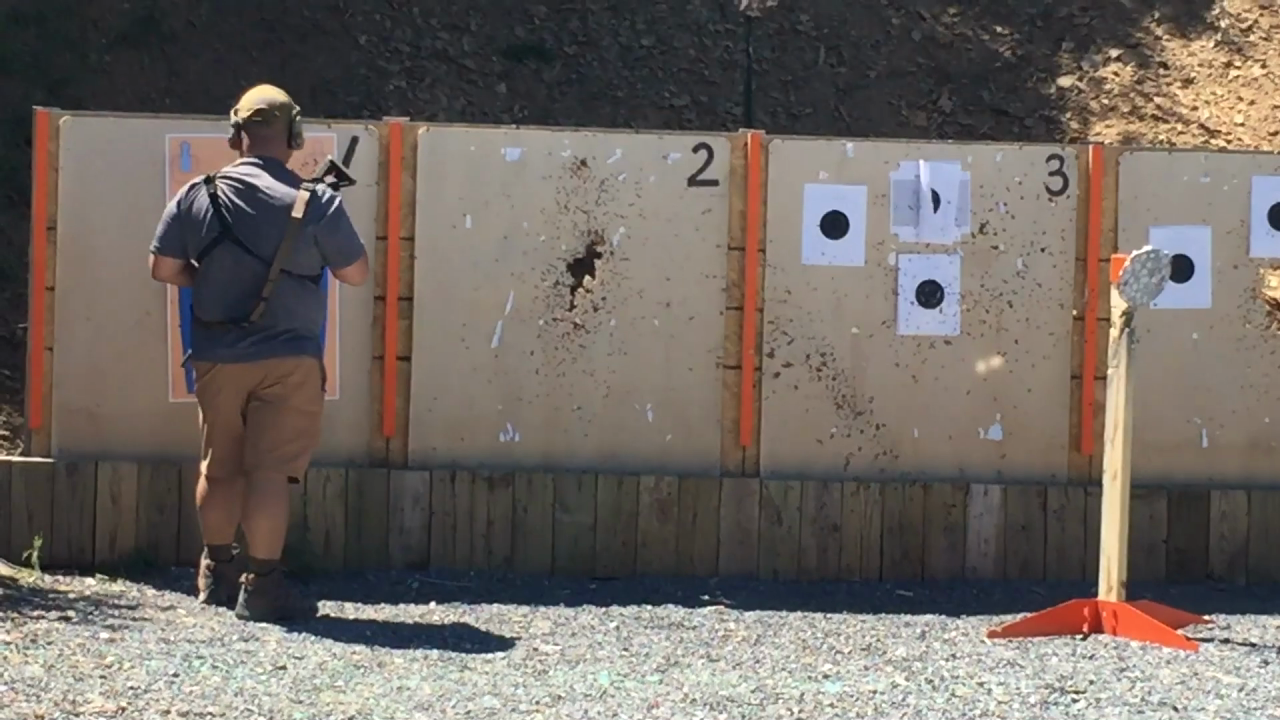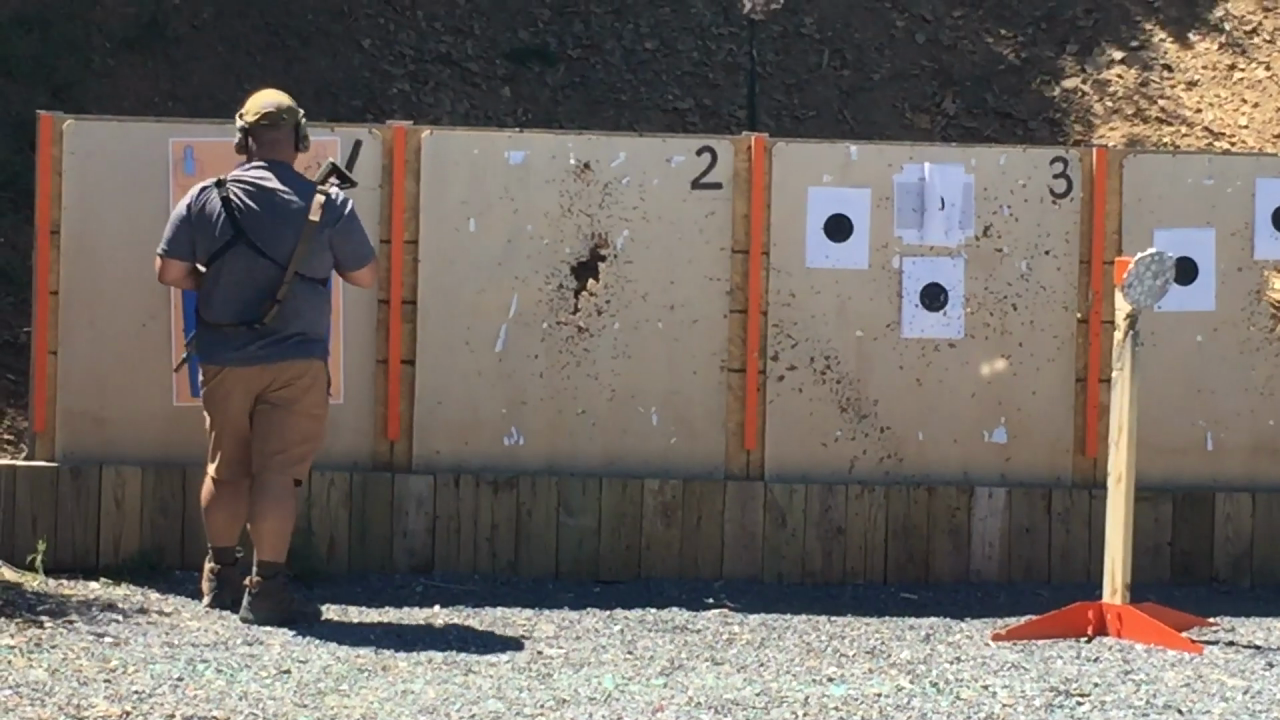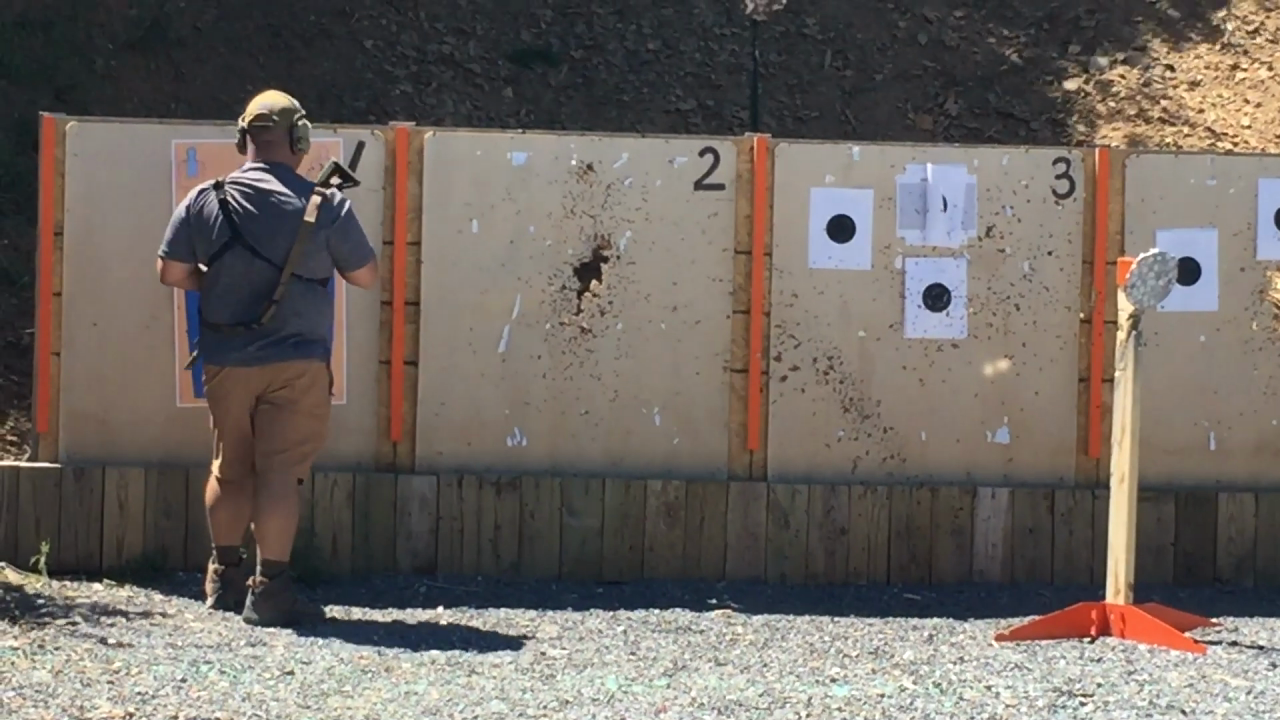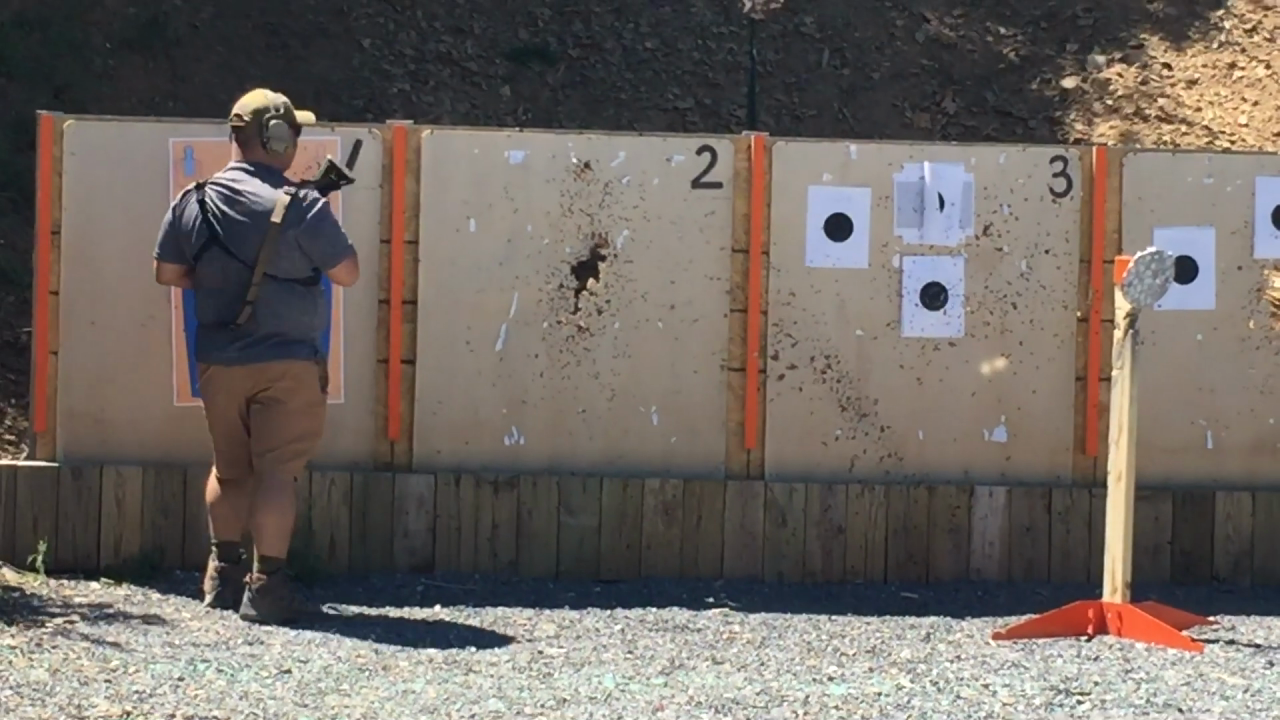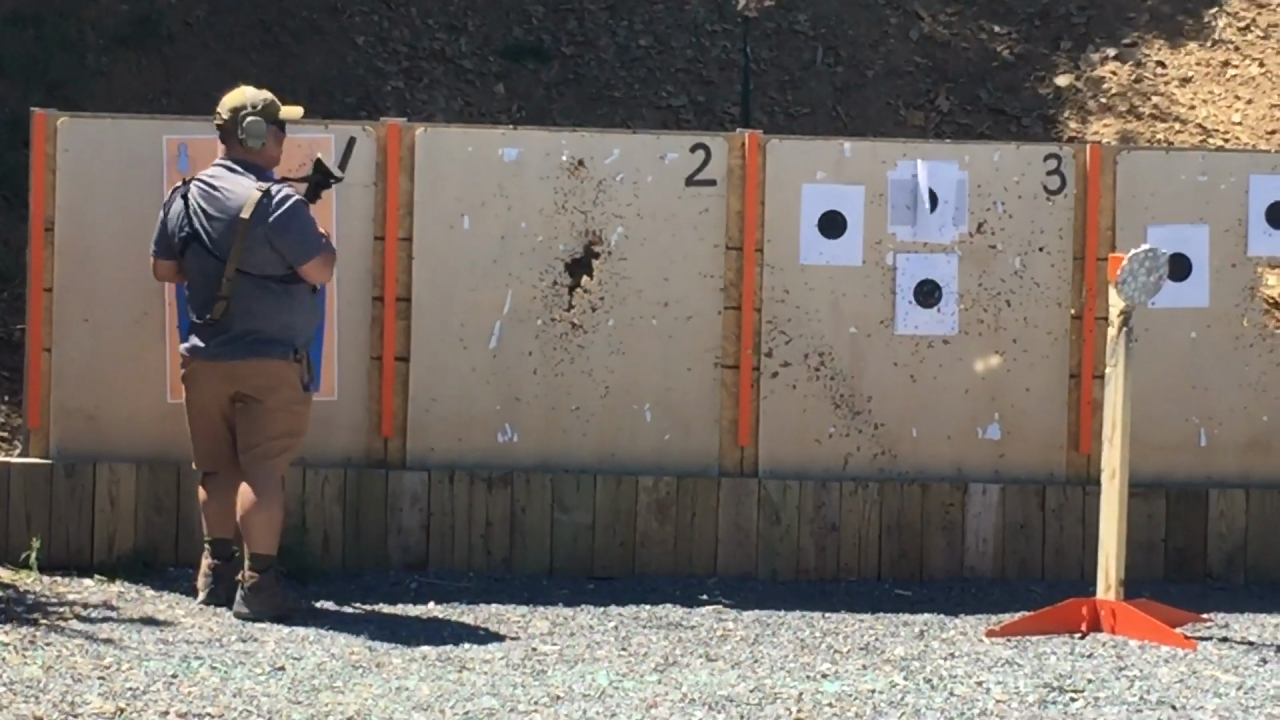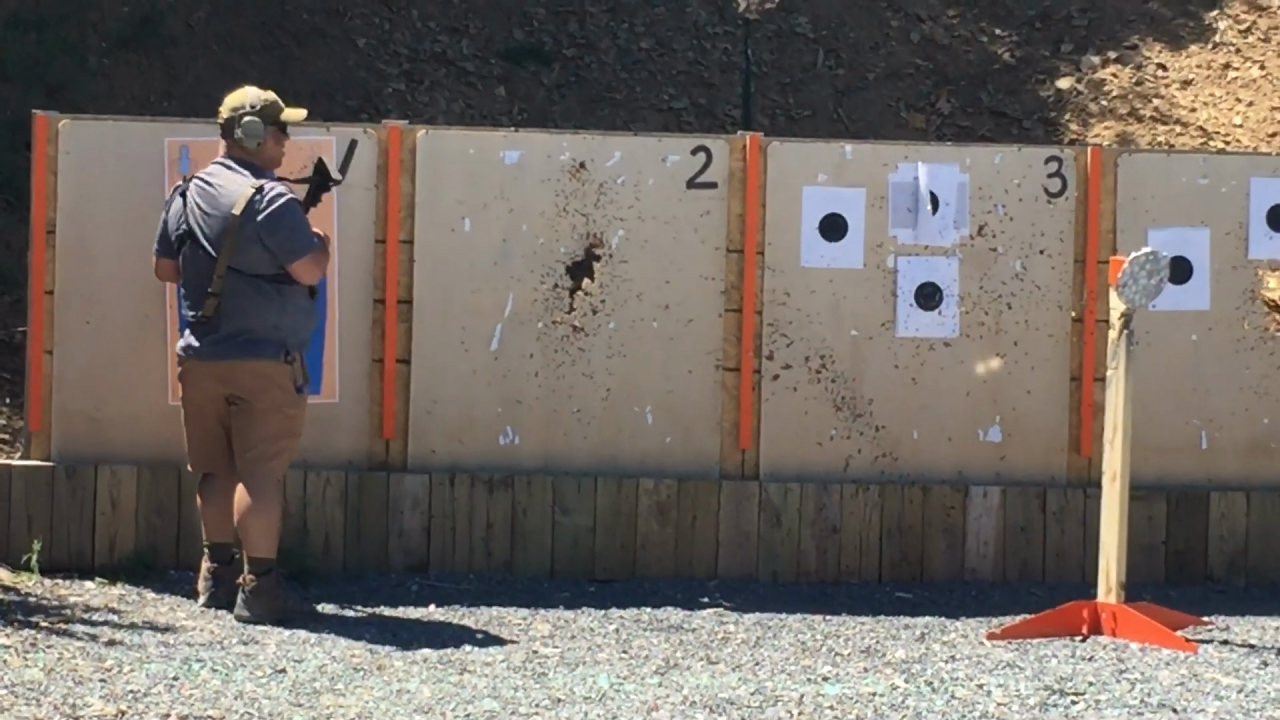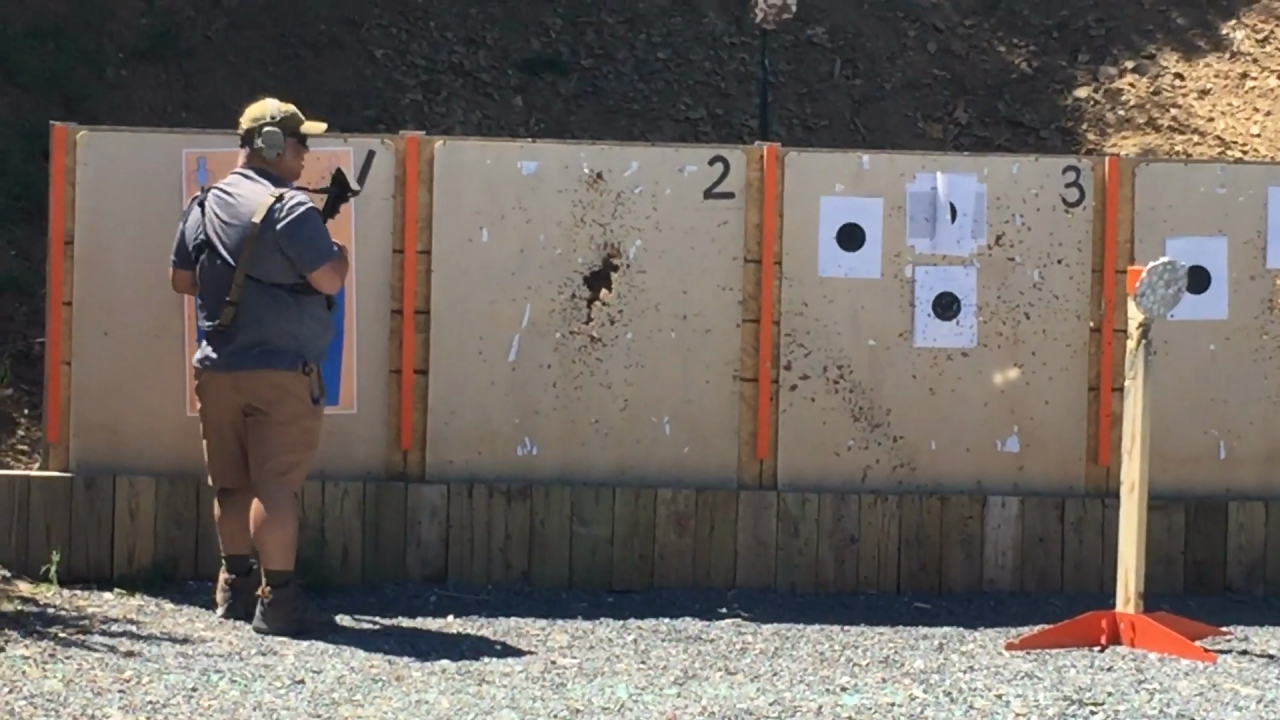
dt=0.3s
person 1, frame 1
left shoulder: (196, 195)
right shoulder: (316, 202)
left elbow: (163, 269)
right elbow: (356, 274)
left hip: (216, 358)
right hip: (287, 359)
left knee: (220, 468)
right knee: (269, 472)
left ankle: (217, 575)
right ankle: (262, 587)
person 1, frame 2
left shoulder: (205, 198)
right shoulder: (329, 205)
left elbow: (169, 272)
right elbow: (366, 277)
left hip: (224, 361)
right hip: (294, 361)
left knee: (225, 470)
right knee: (275, 475)
left ankle: (220, 578)
right ankle: (266, 591)
person 1, frame 3
left shoulder: (204, 199)
right shoulder: (325, 206)
left elbow: (171, 273)
right elbow: (365, 276)
left hip: (226, 361)
right hip: (296, 362)
left knee: (230, 470)
right knee: (279, 473)
left ankle: (224, 579)
right ankle: (269, 590)
person 1, frame 4
left shoulder: (193, 201)
right shoulder: (301, 204)
left elbow: (167, 273)
right elbow: (347, 273)
right wrist: (322, 242)
left hip: (219, 360)
right hip: (286, 362)
left knee: (229, 468)
right knee: (275, 471)
left ankle: (223, 576)
right ankle: (266, 587)
person 1, frame 5
left shoulder: (184, 197)
right shoulder: (276, 201)
left elbow: (164, 269)
right elbow: (320, 272)
right wrist: (321, 239)
left hip: (206, 356)
right hip: (271, 359)
left knee: (218, 467)
right knee: (262, 469)
left ankle: (216, 573)
right ankle: (258, 585)
person 1, frame 6
left shoulder: (185, 194)
right shoulder: (270, 198)
left elbow: (166, 268)
right elbow: (311, 271)
right wrist: (319, 239)
left hip: (202, 357)
right hip: (264, 360)
left knee: (217, 469)
right knee: (260, 472)
left ankle: (217, 577)
right ankle: (259, 589)
person 1, frame 7
left shoulder: (203, 205)
right shoulder: (291, 208)
left elbow: (182, 280)
right elbow: (331, 280)
right wrist: (338, 250)
left hip: (218, 367)
right hip: (281, 370)
left knee: (233, 483)
right knee: (276, 485)
left ankle: (235, 587)
right ankle: (277, 600)
